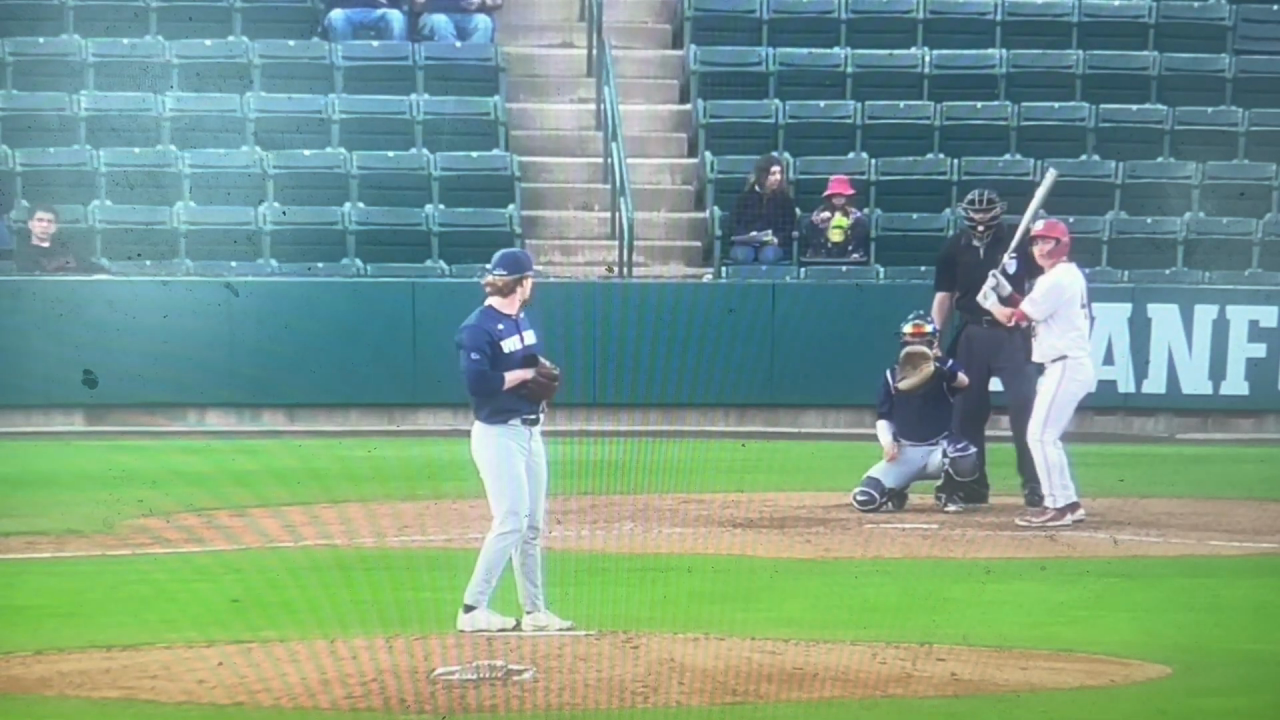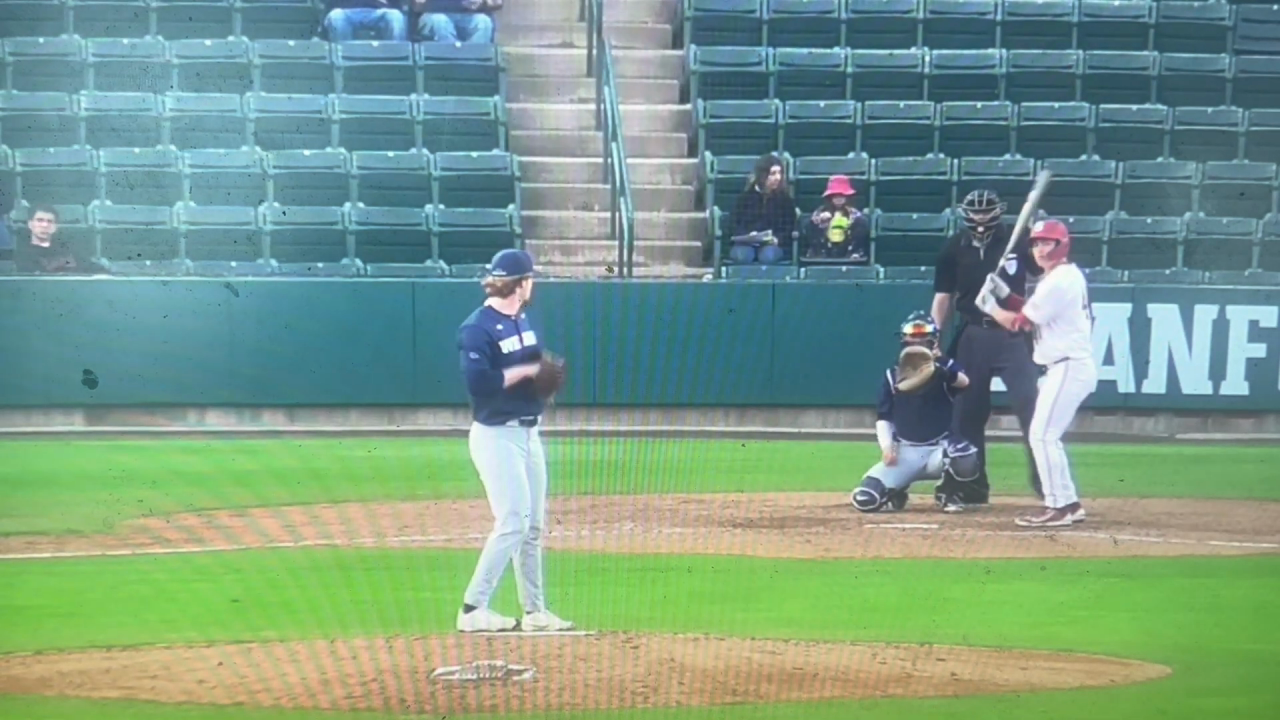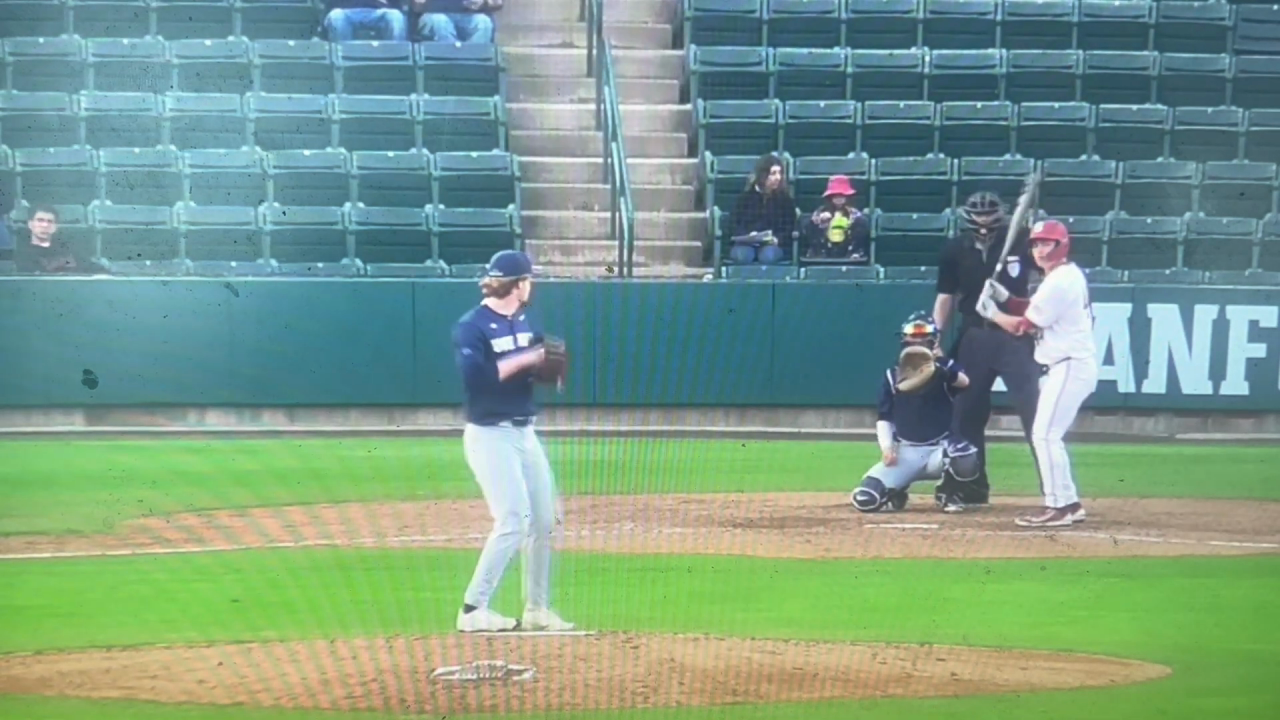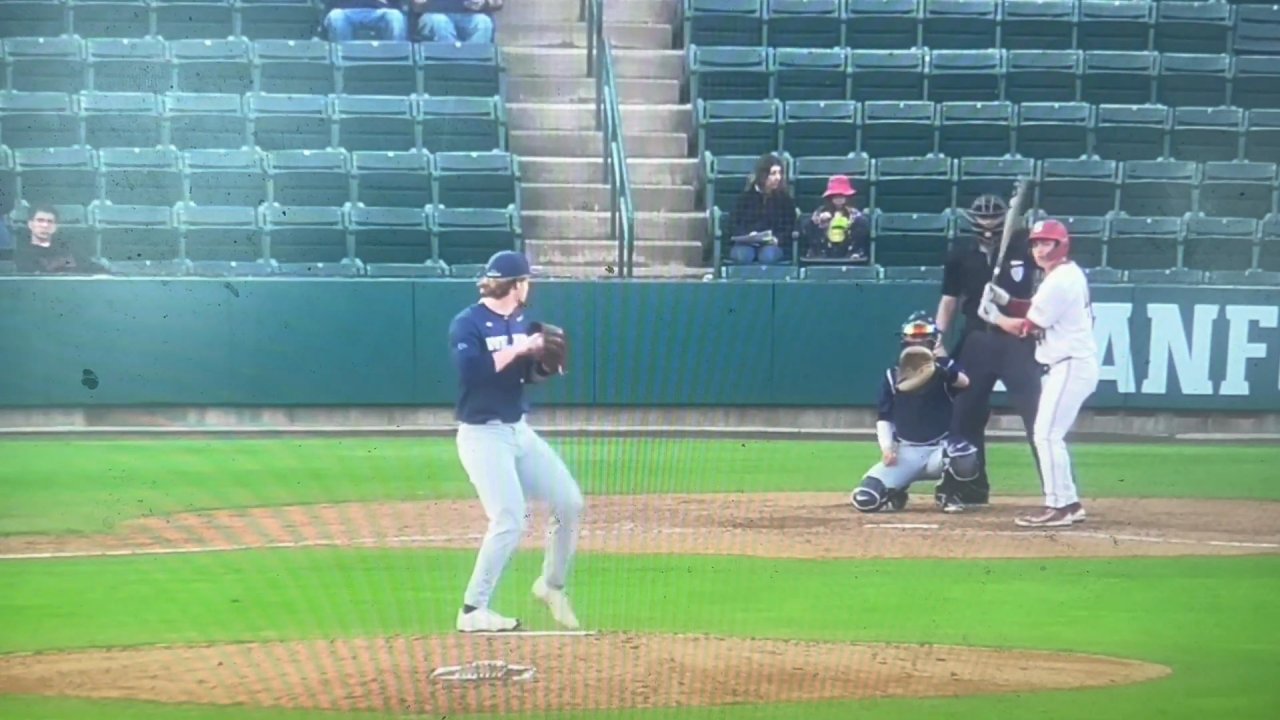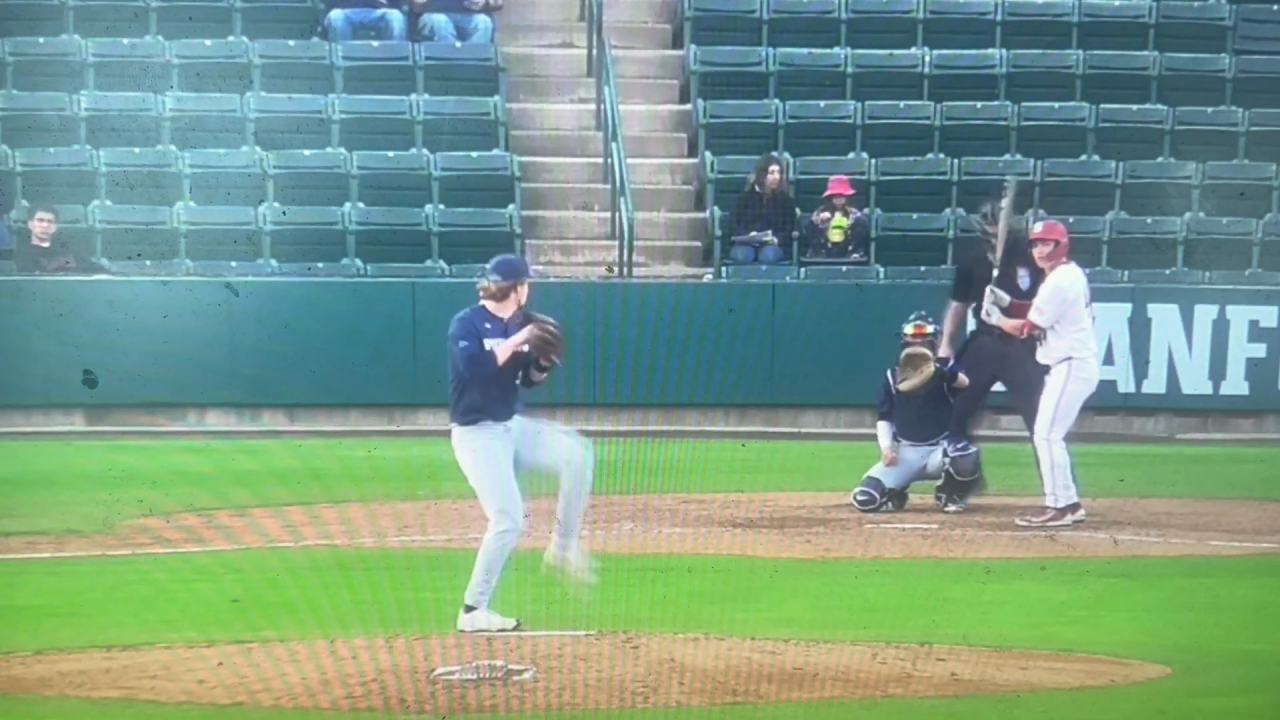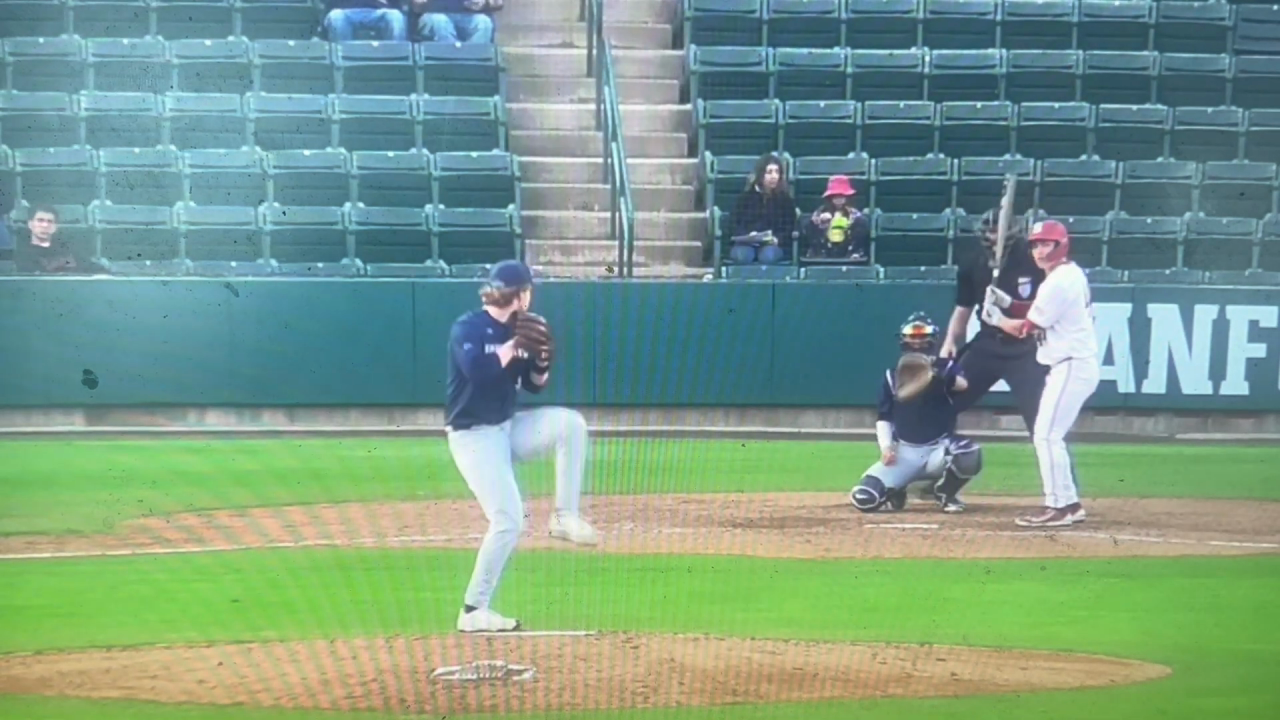
dt=0.1s
person 1, frame 1
left shoulder: (521, 319)
right shoulder: (478, 327)
right elbow: (478, 384)
right wrist: (526, 374)
left hip: (530, 431)
right hip: (498, 435)
left knee: (533, 525)
right knee: (511, 522)
left ankle: (534, 612)
right ankle: (472, 610)
person 1, frame 2
left shoulder: (522, 320)
right shoulder: (477, 327)
right elbow: (479, 382)
right wrist: (529, 369)
left hip: (527, 433)
right hip: (496, 435)
left knee: (534, 525)
right knee: (513, 522)
left ankle: (535, 612)
right ankle: (473, 610)
person 1, frame 3
left shoulder: (523, 320)
right shoulder: (471, 325)
right elbow: (475, 377)
left wrist: (546, 365)
right wrist: (525, 359)
left hip: (524, 433)
right hip: (491, 436)
left knee: (544, 521)
right knee: (513, 523)
left ankle: (537, 609)
right ankle: (473, 610)
person 1, frame 4
left shoulder: (521, 323)
right shoulder: (467, 323)
left elbow: (531, 376)
right elbow: (473, 372)
left wrist: (545, 360)
right wrist: (519, 347)
left hip: (518, 430)
right hip: (482, 434)
left knee: (569, 502)
right knee: (509, 521)
left ankle: (552, 585)
right ankle: (473, 611)
person 1, frame 5
left shoulder: (519, 323)
right shoulder: (467, 323)
left elbow: (533, 378)
right elbow: (476, 368)
left wrist: (543, 360)
right wrist: (518, 340)
left hip: (514, 427)
right hip: (477, 434)
left knee: (578, 454)
right knee: (508, 521)
left ankle: (565, 547)
right ankle: (474, 611)
person 1, frame 6
left shoulder: (523, 329)
right shoulder: (469, 327)
left elbow: (535, 384)
right elbow: (480, 371)
left wrist: (541, 361)
right wrist: (514, 344)
left hip: (508, 428)
right hip: (471, 437)
left knee: (570, 423)
right knee: (508, 521)
left ankle: (565, 514)
right ankle: (474, 612)
person 2, frame 1
left shoulder: (1056, 280)
right shoulder: (1068, 275)
left elbow: (1016, 318)
right elbow: (1036, 309)
left wrist: (991, 303)
right wrist: (1007, 292)
left hip: (1067, 368)
right hip: (1069, 367)
left knee: (1039, 435)
right knee: (1046, 437)
left ankle: (1057, 507)
right ankle: (1069, 503)
person 2, frame 2
left shoulder: (1057, 282)
right shoulder: (1068, 275)
left elbow: (1021, 323)
right elbow: (1035, 308)
left wrist: (990, 308)
right wrist: (1006, 294)
left hip: (1069, 368)
right hip: (1067, 367)
left knee: (1042, 435)
right knee: (1047, 435)
left ankle: (1057, 508)
right ankle: (1069, 503)
person 2, frame 3
left shoulder: (1059, 282)
right shoulder: (1068, 275)
left elbow: (1024, 326)
right elbow: (1038, 310)
left wrist: (991, 313)
right wrist: (1005, 297)
left hip: (1071, 368)
right hip: (1069, 367)
left knee: (1045, 435)
right knee: (1049, 436)
left ankle: (1058, 507)
right ankle: (1069, 503)
person 2, frame 4
left shoulder: (1058, 282)
right shoulder: (1068, 273)
left elbow: (1027, 328)
right elbow: (1039, 310)
left wrist: (994, 316)
right wrist: (1005, 301)
left hip: (1072, 367)
right hip: (1070, 366)
left knee: (1047, 435)
right knee: (1050, 435)
left ankle: (1058, 508)
right ankle: (1069, 503)
person 2, frame 5
left shoulder: (1059, 282)
right shoulder: (1069, 274)
left elbow: (1028, 329)
right elbow: (1040, 311)
left wrist: (996, 318)
right wrist: (1006, 302)
left hip: (1072, 367)
right hip: (1071, 367)
left knee: (1046, 435)
right knee: (1050, 435)
left ankle: (1058, 507)
right ankle: (1069, 503)
person 2, frame 6
left shoulder: (1058, 282)
right shoulder: (1069, 273)
left elbow: (1027, 328)
right elbow: (1041, 312)
left wrist: (996, 318)
right wrist: (1007, 303)
left hip: (1072, 367)
right hip: (1073, 366)
left knee: (1046, 435)
right knee: (1050, 435)
left ankle: (1058, 508)
right ankle: (1069, 503)
person 3, frame 1
left shoulder: (1017, 241)
right shoulder: (954, 247)
right elbow: (944, 296)
left hip: (1011, 334)
right hip: (971, 335)
left knee: (1023, 405)
right knee: (967, 411)
left ankle: (1034, 483)
right ankle: (969, 485)
person 3, frame 2
left shoulder: (1018, 240)
right shoulder: (954, 247)
right elbow: (944, 295)
left hip: (1012, 335)
right hip: (971, 335)
left knee: (1029, 405)
right knee: (967, 412)
right ankle: (969, 486)
person 3, frame 3
left shoulder: (1020, 242)
right shoulder: (956, 249)
right elbow: (946, 296)
left hip: (1014, 337)
right hip: (974, 337)
left knee: (1032, 406)
right knee: (967, 412)
right ankle: (969, 486)
person 3, frame 4
left shoulder: (1024, 245)
right shoulder: (962, 253)
right elbow: (950, 299)
right wrist: (939, 340)
left hip: (1018, 341)
right hip: (978, 338)
left knee: (1037, 413)
right knee: (966, 414)
right ankle: (969, 487)
person 3, frame 5
left shoulder: (1029, 251)
right shoulder: (972, 259)
right elbow: (959, 304)
right wrist: (945, 343)
left hip: (1021, 345)
right hip: (983, 344)
left knee: (1038, 415)
right knee: (955, 410)
right ankle: (959, 482)
person 3, frame 6
left shoulder: (1034, 259)
right shoulder: (973, 263)
right elbow: (963, 308)
right wrist: (950, 341)
left hip: (1024, 349)
right hip: (986, 344)
person 4, frame 1
left shoulder: (945, 366)
right shoulder: (892, 374)
left elbow: (963, 382)
right elbow: (883, 418)
left wrist: (940, 371)
right wrist: (887, 443)
left hip: (938, 448)
right hip: (905, 452)
left knee: (965, 460)
right knee: (864, 500)
right ankle: (896, 493)
person 4, frame 2
left shoulder: (945, 367)
right shoulder: (893, 374)
left elbow: (964, 382)
right elbow: (883, 418)
left wrist: (941, 372)
right wrist: (886, 446)
left hip: (939, 448)
right hip: (905, 452)
left knee: (966, 460)
right knee: (865, 500)
right ankle: (896, 493)
person 4, frame 3
left shoulder: (945, 367)
right shoulder: (893, 374)
left elbow: (964, 382)
right elbow: (884, 418)
left wrist: (941, 371)
right wrist: (886, 446)
left hip: (939, 448)
right hip: (905, 452)
left knee: (965, 460)
right knee: (865, 500)
right ankle: (896, 493)
person 4, frame 4
left shoulder: (945, 367)
right shoulder: (893, 375)
left elbow: (964, 382)
right elbow: (884, 418)
left wrist: (942, 373)
right wrist: (886, 447)
left hip: (939, 449)
right hip: (905, 452)
left knee: (966, 460)
right knee: (865, 500)
right ankle: (896, 493)
person 4, frame 5
left shoulder: (945, 368)
right shoulder: (893, 375)
left elbow: (964, 382)
right elbow: (884, 418)
left wrist: (941, 373)
right wrist: (886, 447)
left hip: (939, 449)
right hip: (905, 452)
left knee: (964, 460)
right knee: (865, 500)
right ankle: (896, 493)
person 4, frame 6
left shoulder: (946, 367)
right shoulder: (893, 375)
left elbow: (961, 385)
right elbow: (884, 418)
left wrist: (938, 378)
right wrist: (886, 446)
left hip: (938, 448)
right hip: (904, 452)
left knee: (967, 456)
right knee: (863, 498)
left ankle: (946, 494)
right ankle: (895, 492)
